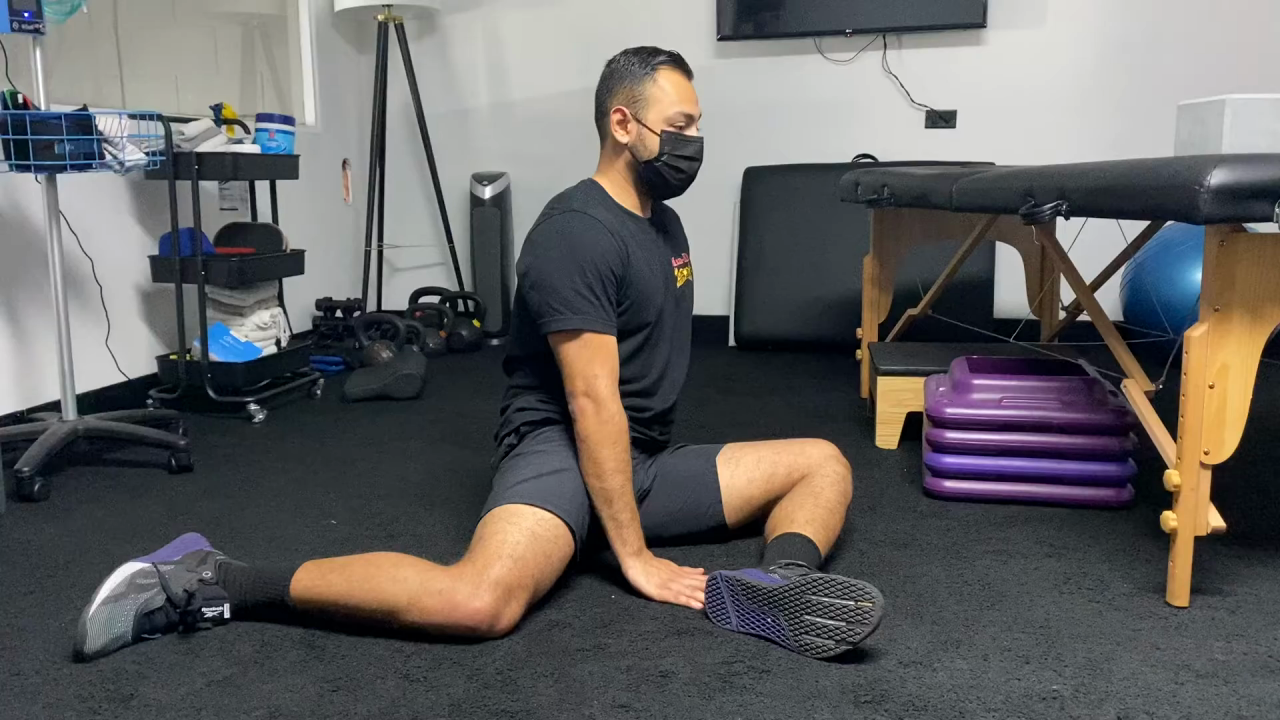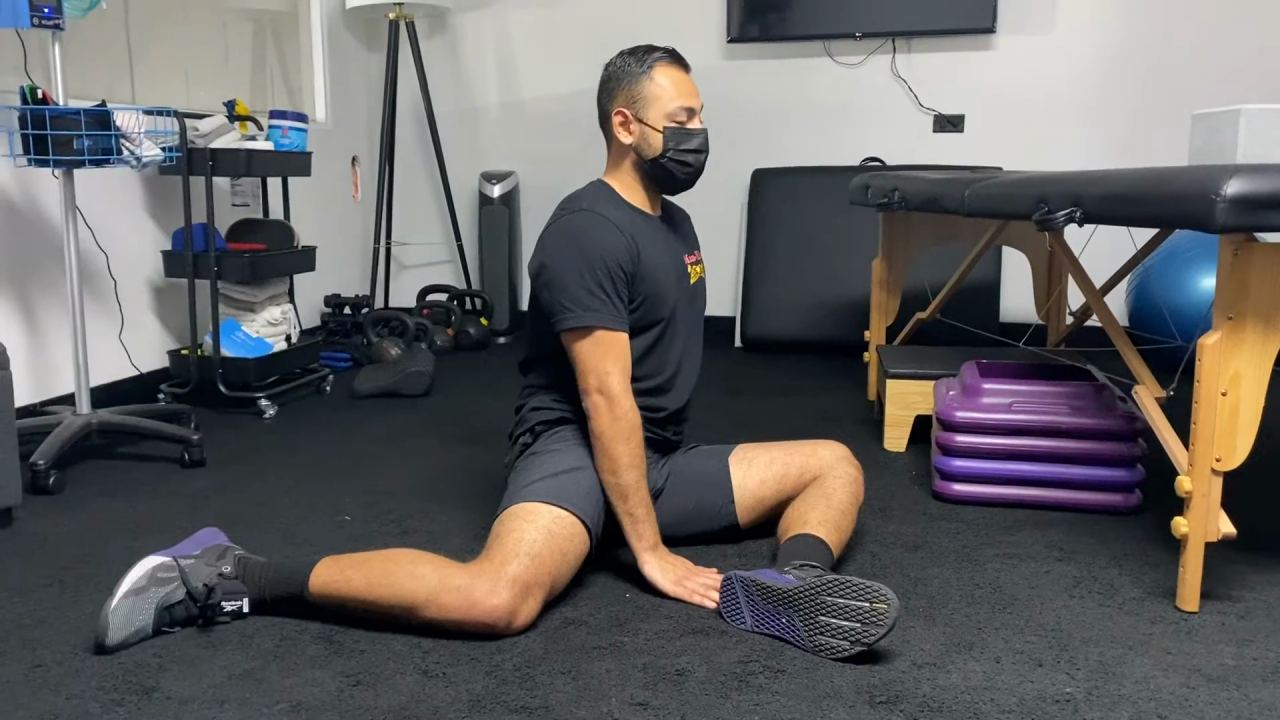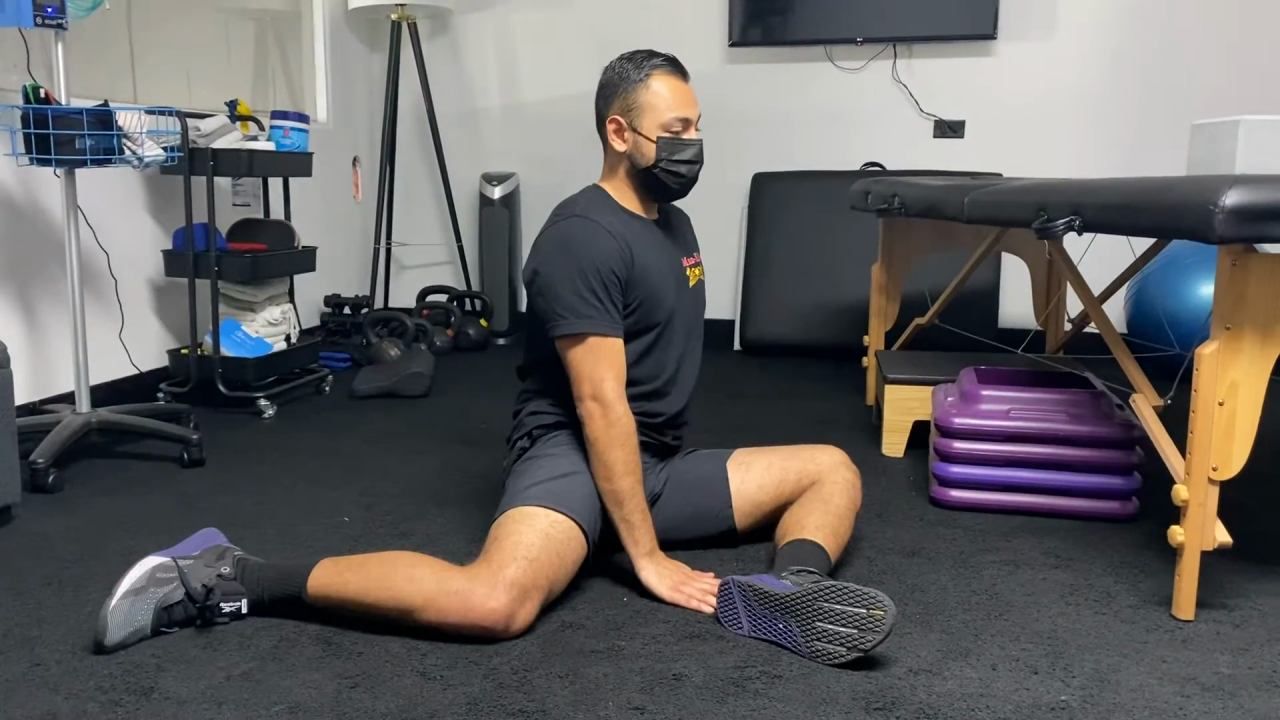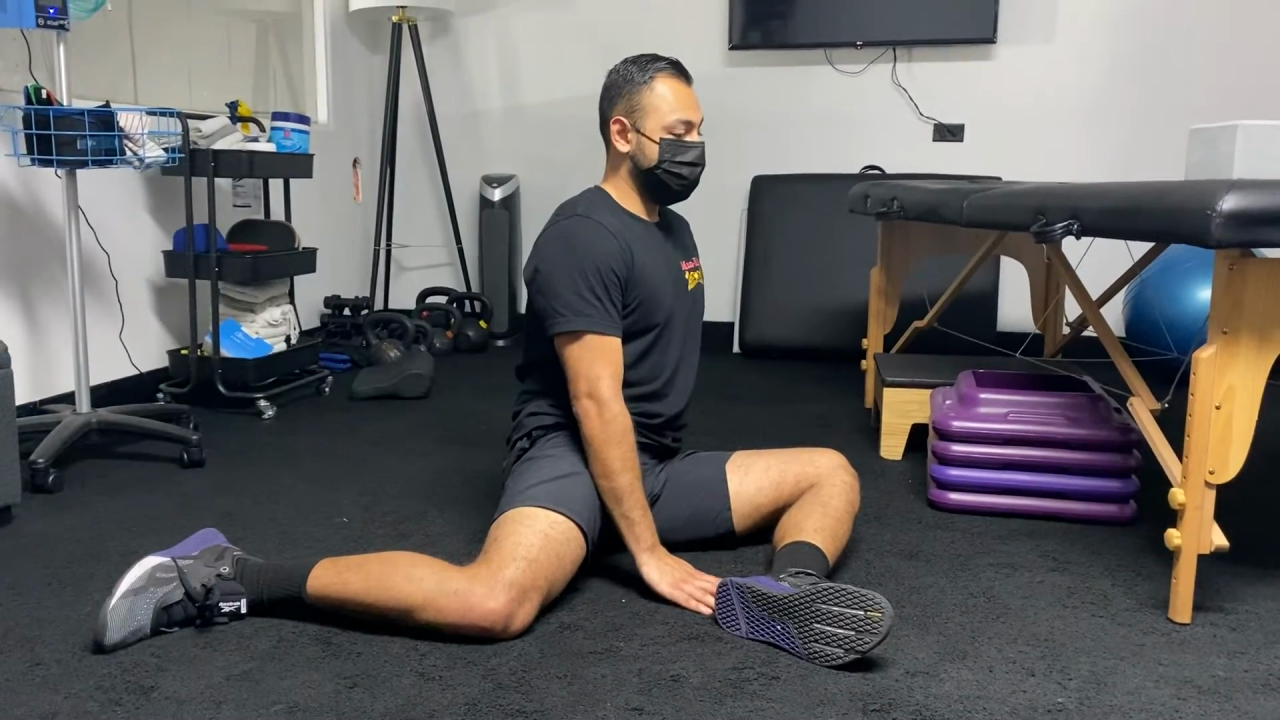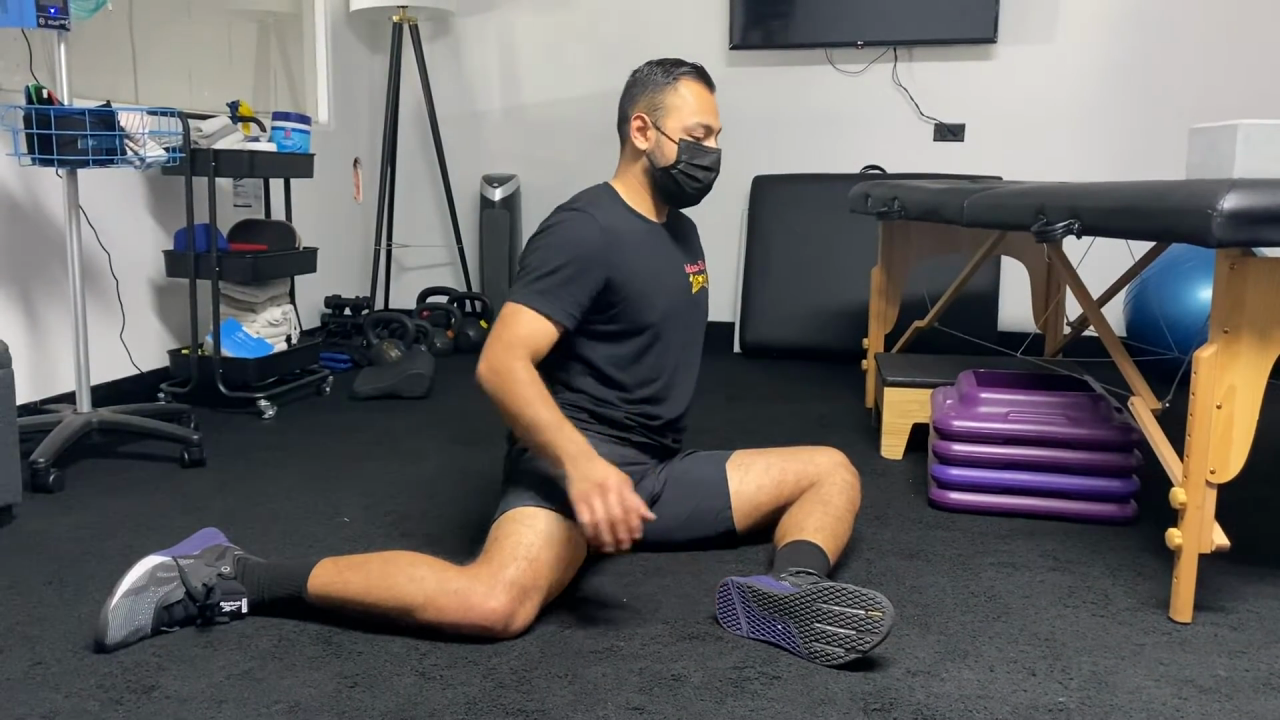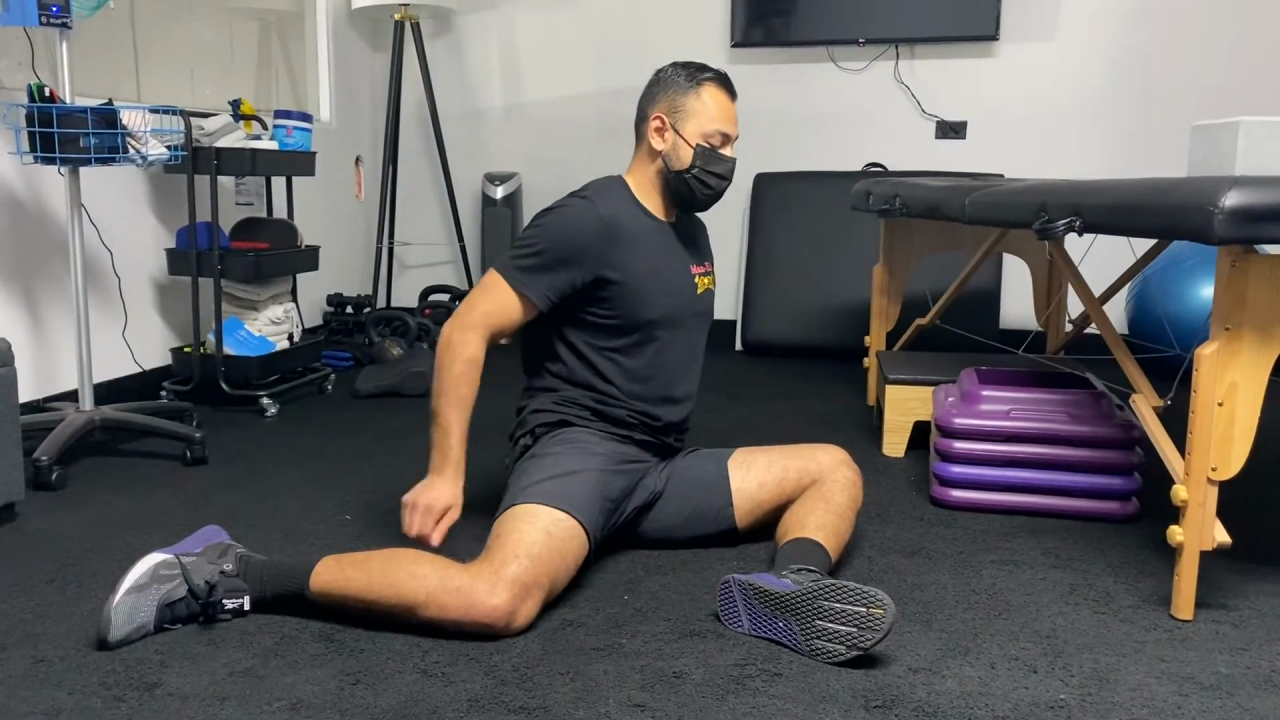
dt=0.7s
person 1, frame 1
left shoulder: (664, 224)
right shoulder: (578, 232)
right elbow: (592, 401)
left wrist: (659, 485)
right wrist: (635, 555)
left hip: (645, 456)
right hip: (559, 447)
left knee: (825, 463)
right knee: (481, 601)
left ankle: (774, 592)
right ankle: (207, 583)
person 1, frame 2
left shoulder: (674, 222)
right shoulder: (588, 230)
right elbow: (605, 397)
left wrist: (675, 485)
right wrist: (650, 551)
left hip: (657, 455)
right hip: (574, 446)
left knee: (836, 465)
right knee: (498, 598)
left ankle: (787, 591)
right ankle: (229, 578)
person 1, frame 3
left shoulder: (673, 225)
right shoulder: (583, 237)
right elbow: (599, 404)
left wrist: (664, 494)
right wrist: (647, 557)
left hip: (656, 460)
right hip: (572, 453)
left knee: (833, 469)
right knee: (495, 603)
left ankle: (785, 596)
right ankle: (226, 579)
person 1, frame 4
left shoulder: (674, 229)
right shoulder: (584, 237)
right elbow: (596, 402)
left wrist: (667, 490)
right wrist: (649, 553)
left hip: (656, 463)
right hip: (571, 454)
left knee: (830, 474)
right knee: (494, 603)
left ankle: (786, 596)
right ankle: (226, 580)
person 1, frame 5
left shoulder: (681, 233)
right shoulder: (585, 231)
right elbow: (501, 363)
left wrist: (650, 469)
right wrist: (584, 462)
left hip: (657, 467)
right hip: (582, 460)
left knee: (832, 472)
right knee: (495, 603)
left ankle: (787, 596)
right ankle: (226, 580)
person 1, frame 6
left shoulder: (691, 232)
right shoulder: (590, 221)
right elbow: (464, 333)
left wrist: (669, 453)
right wrist: (445, 471)
left hip: (661, 466)
right hip: (578, 448)
left knee: (834, 469)
right knee: (495, 600)
left ankle: (788, 592)
right ankle: (232, 577)
